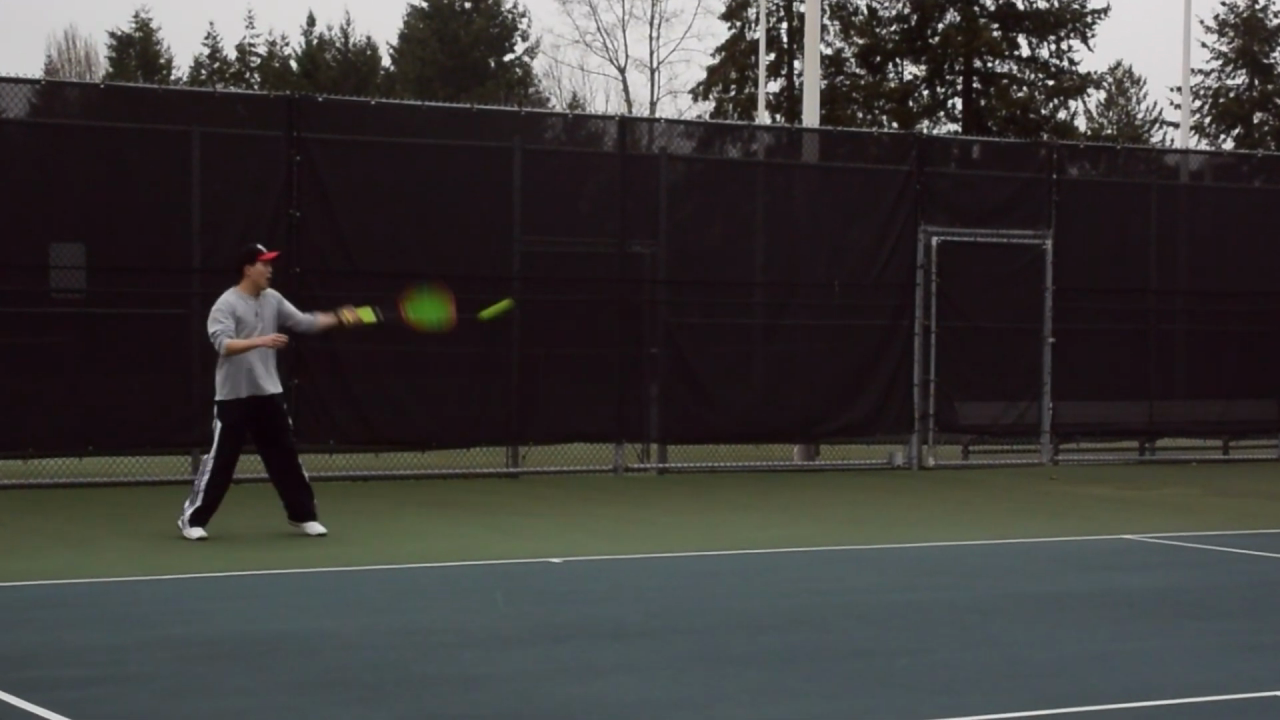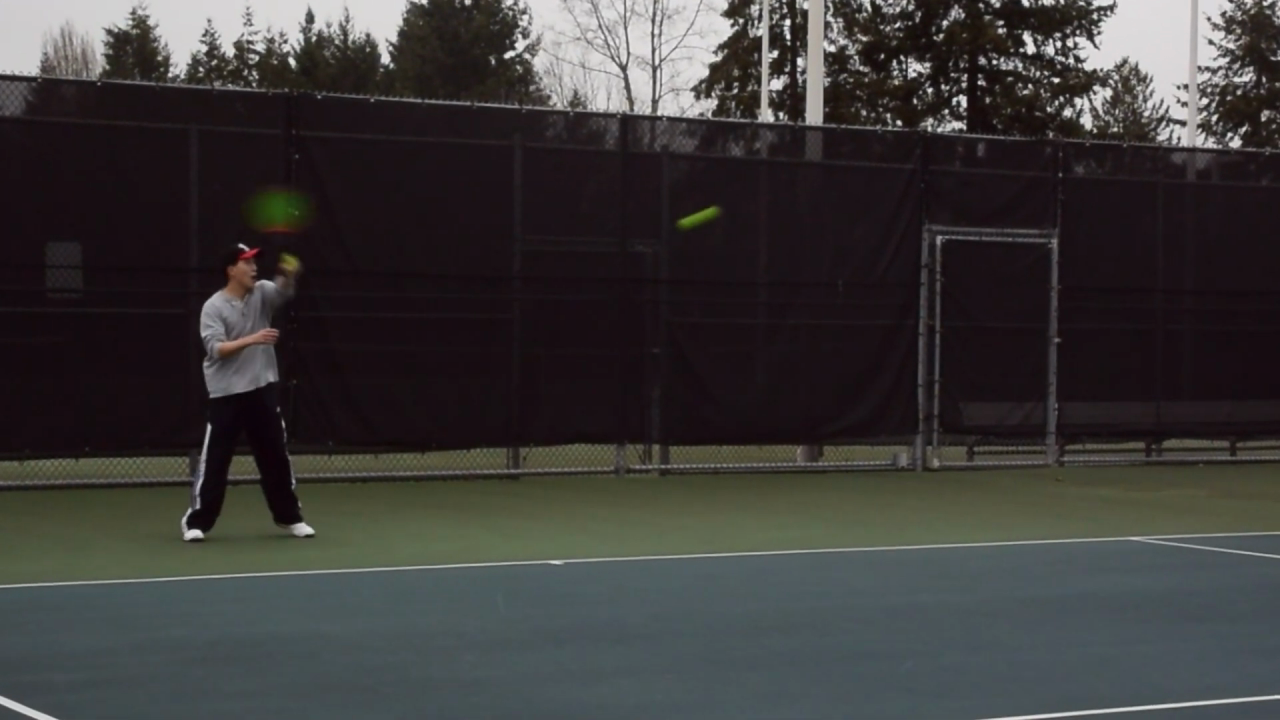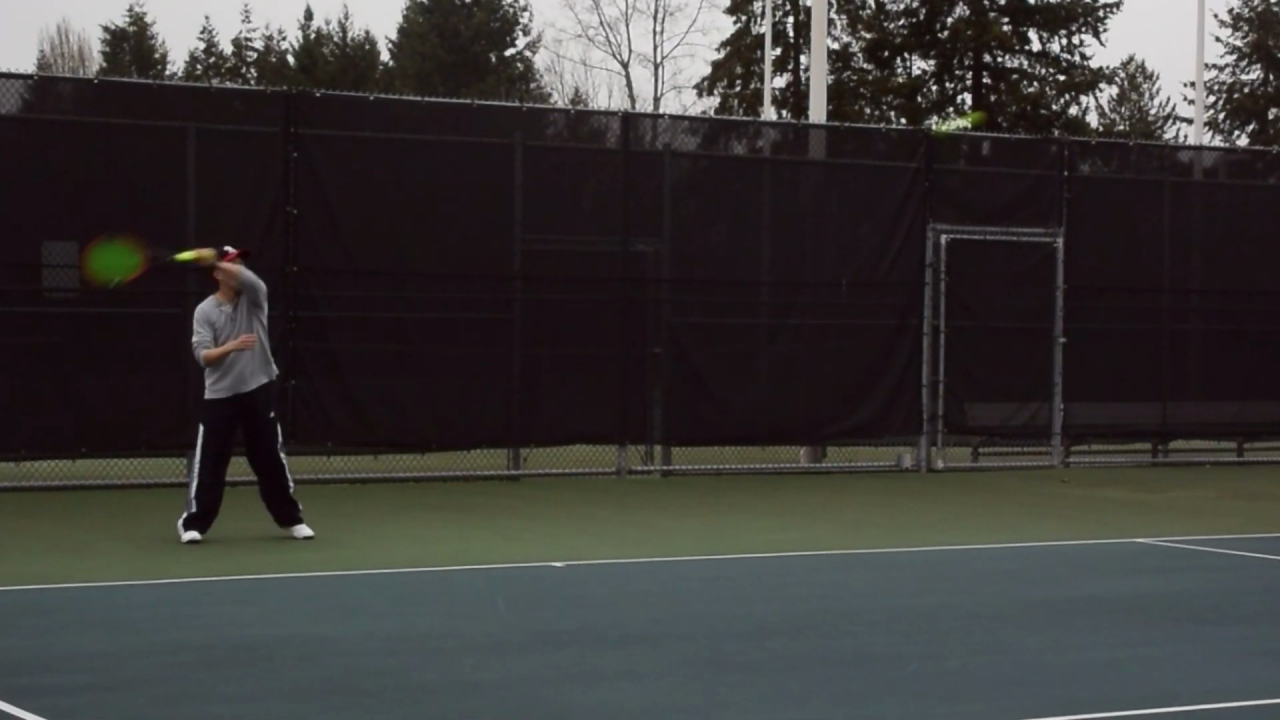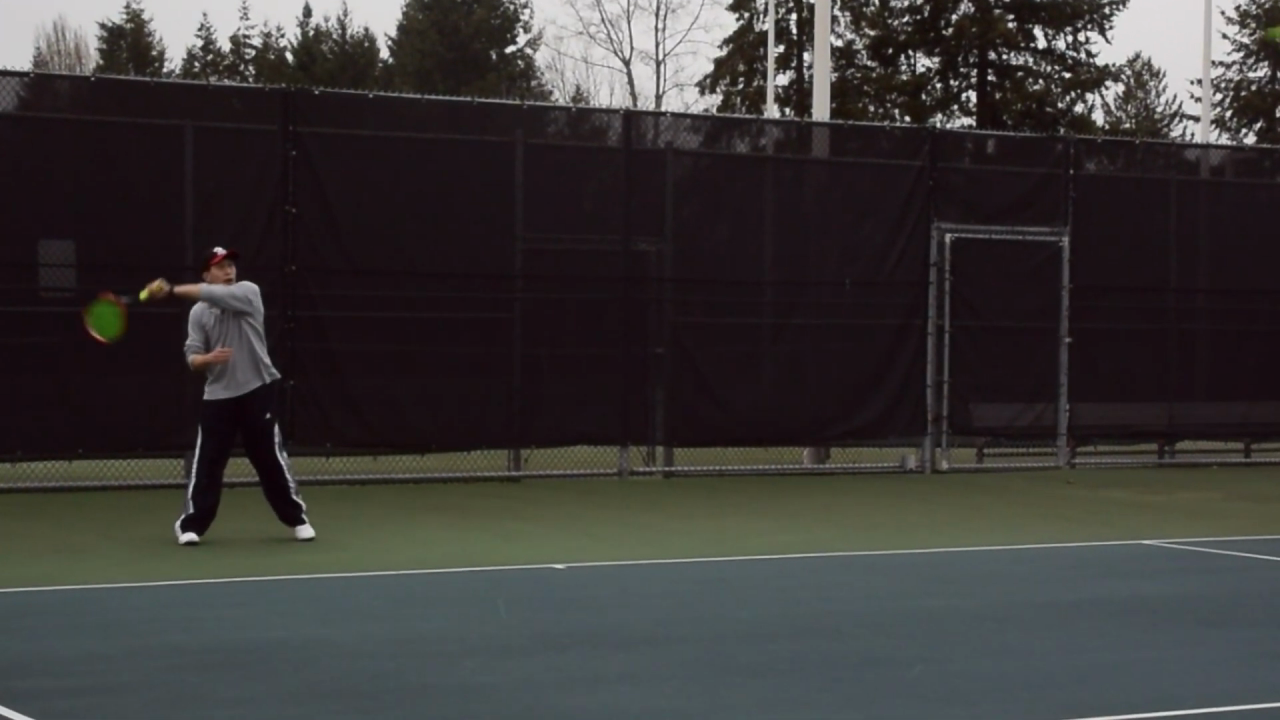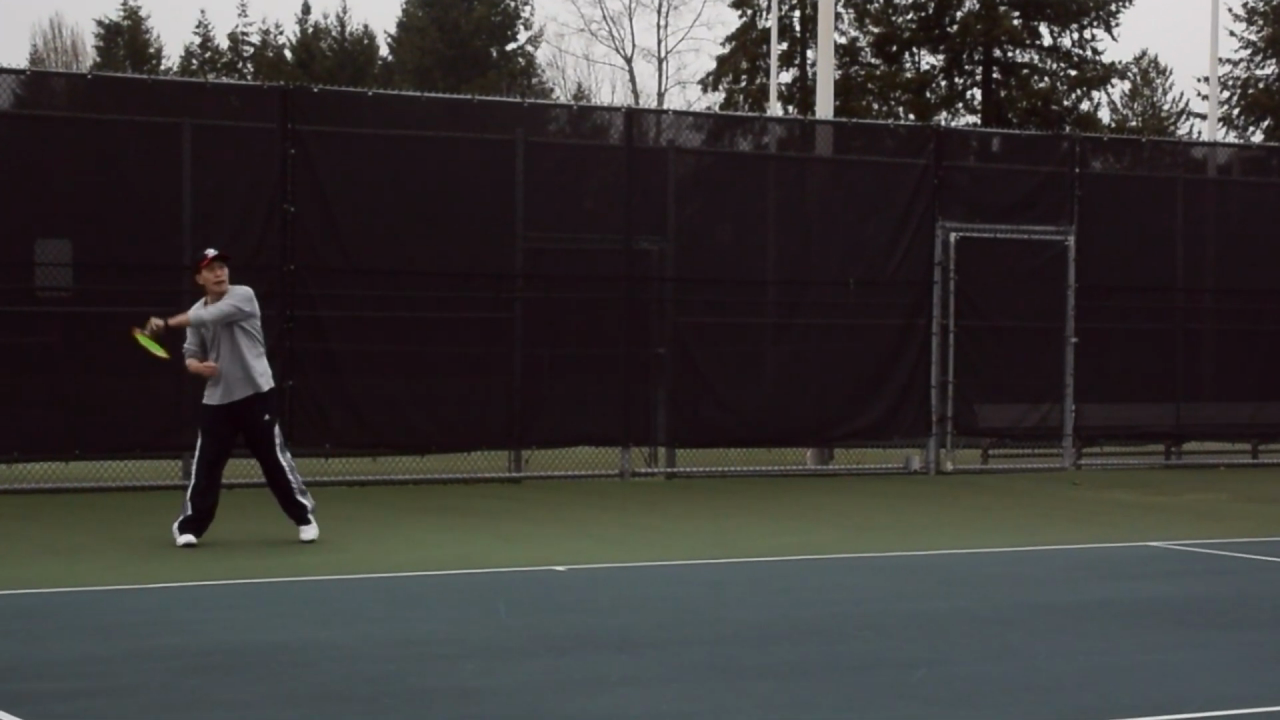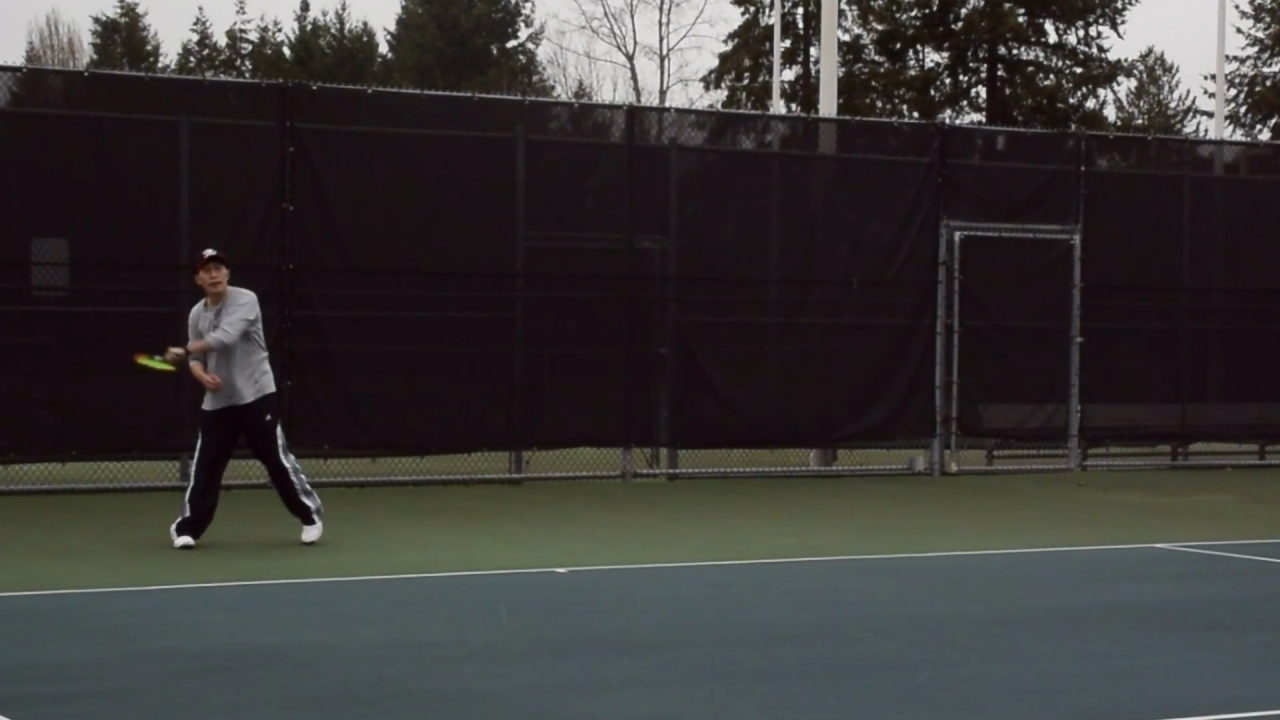
dt=0.2s
person 1, frame 1
left shoulder: (273, 300)
right shoulder: (226, 304)
left elbow: (303, 322)
right elbow: (223, 344)
left wrist: (336, 318)
right wrist: (260, 341)
left hip: (269, 393)
right hip: (233, 395)
left knee: (285, 454)
right knee: (221, 458)
left ankle: (303, 515)
right ankle: (193, 519)
person 1, frame 2
left shoulder: (263, 293)
right shoulder: (213, 307)
left elbow: (284, 292)
right elbow: (216, 348)
left wrist: (289, 273)
right wrist: (250, 339)
left hip: (262, 388)
right hip: (224, 393)
left knee: (275, 454)
right knee: (214, 459)
left ankle: (290, 517)
right ankle: (196, 521)
person 1, frame 3
left shoulder: (256, 292)
right shoulder: (204, 311)
left elbow: (245, 277)
right elbow: (203, 355)
left wrist: (213, 261)
right wrist: (229, 348)
left hip: (258, 389)
right hip: (220, 395)
left knee: (270, 457)
right knee: (209, 460)
left ankle: (290, 518)
right ankle: (193, 523)
person 1, frame 4
left shoulder: (249, 292)
right shoulder: (198, 312)
left elbow: (214, 294)
right elbow: (193, 357)
left wrist: (171, 289)
right wrist: (207, 359)
left hip: (256, 390)
right hip: (218, 395)
left knee: (270, 457)
right knee: (207, 461)
left ankle: (297, 517)
right ankle: (192, 524)
person 1, frame 5
left shoulder: (243, 296)
right shoulder: (196, 312)
left elbow: (207, 316)
right elbow: (191, 356)
left wrist: (165, 323)
right wrist: (199, 368)
left hip: (255, 393)
right hip: (217, 398)
left knee: (273, 457)
right knee: (206, 463)
left ankle: (304, 515)
right ankle: (189, 526)
person 1, frame 6
left shoulder: (245, 299)
right shoulder: (196, 314)
left elbow: (225, 337)
right elbow: (200, 359)
left wrist: (184, 352)
right wrist: (203, 376)
left hip: (257, 396)
right hip: (217, 402)
left knee: (277, 459)
right knee: (206, 465)
left ankle: (310, 515)
right ankle: (187, 527)
